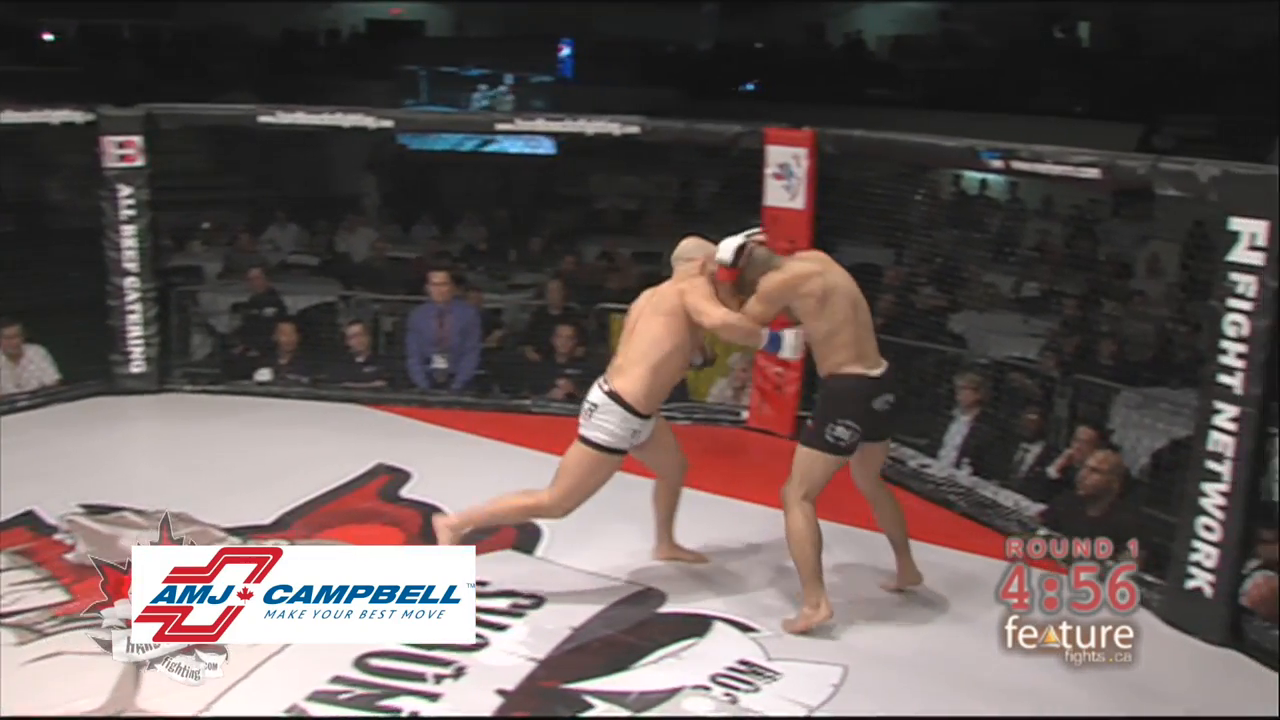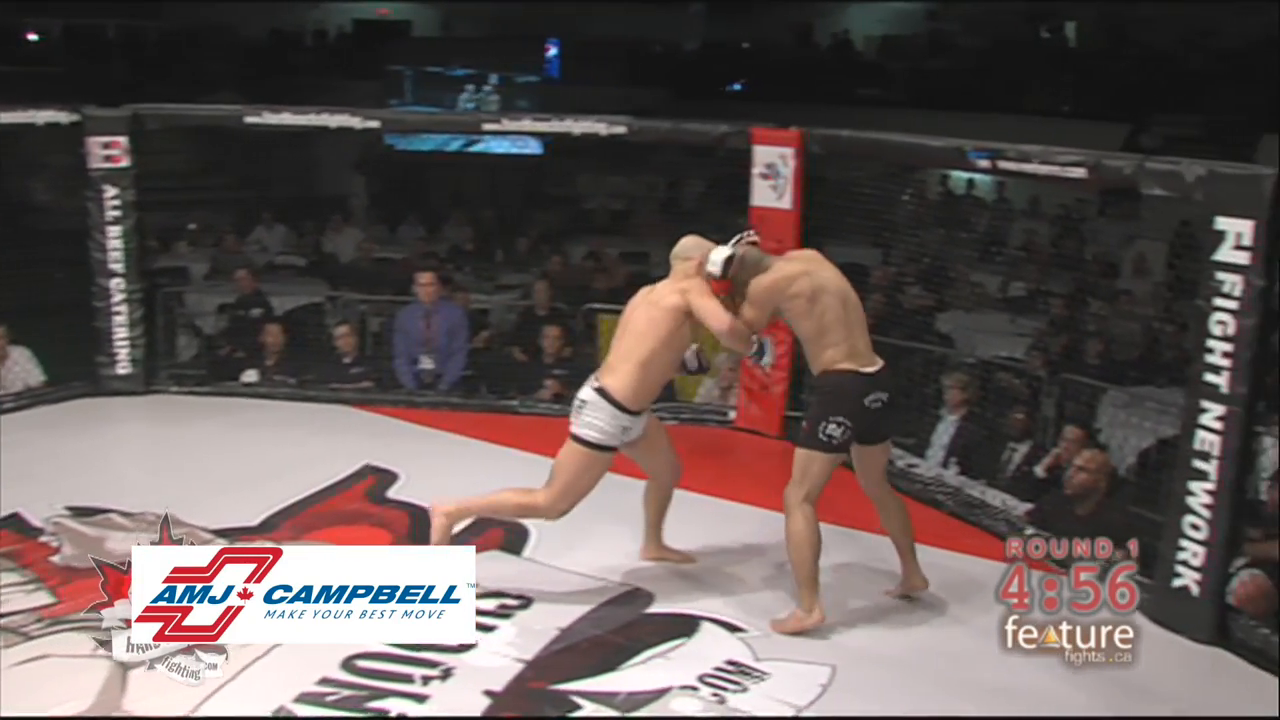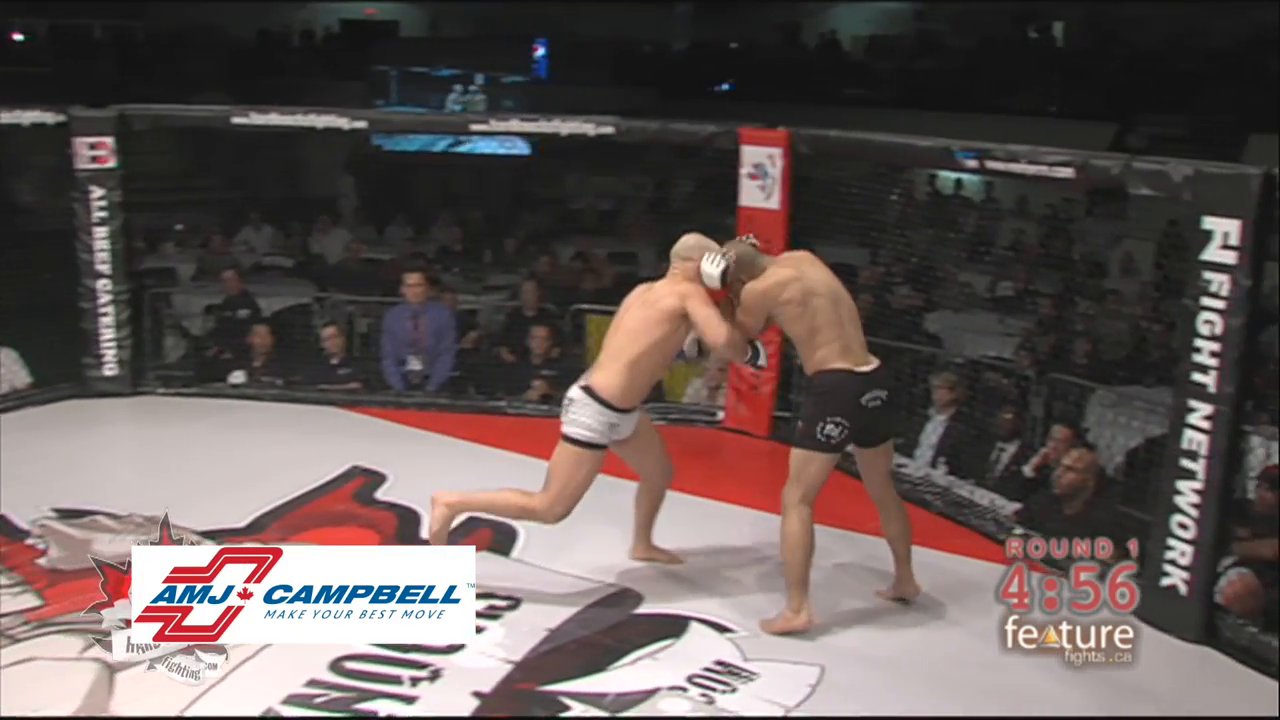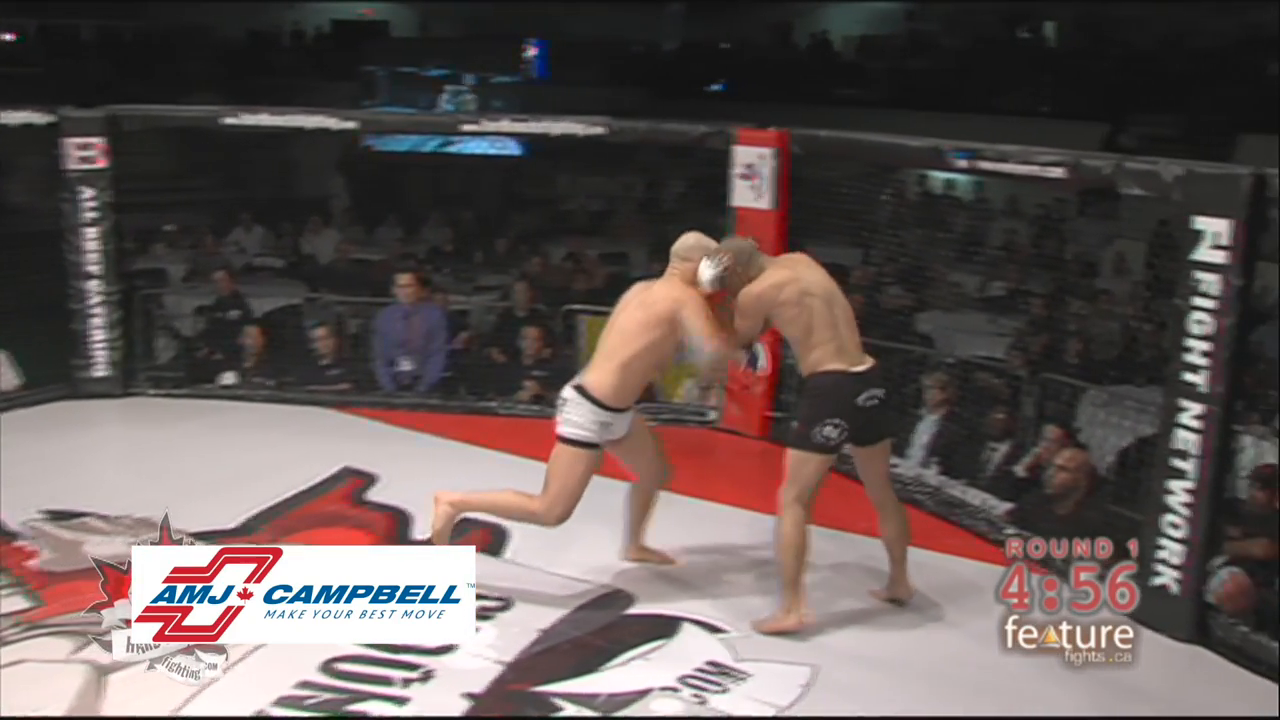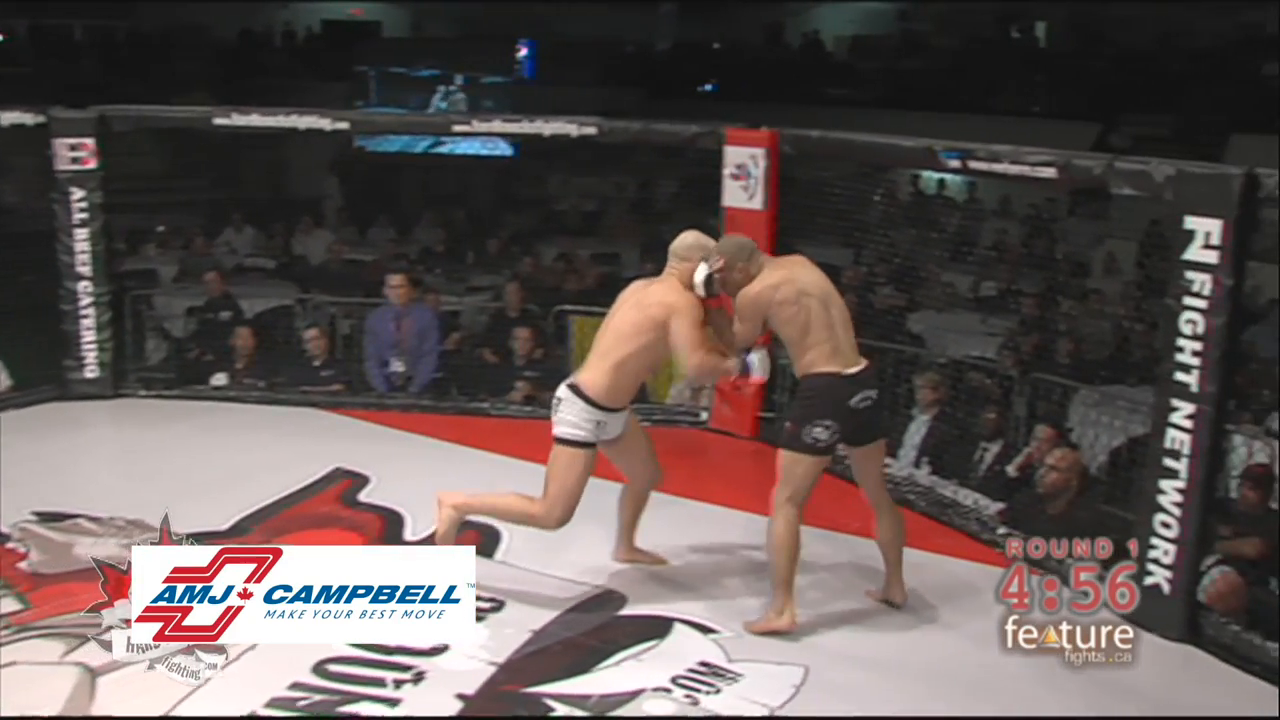
dt=0.1s
person 1, frame 1
left shoulder: (782, 281)
right shoulder: (812, 260)
left wrist: (725, 273)
right wrist: (745, 261)
left hip: (846, 392)
right hip: (879, 385)
left knee: (797, 496)
right knee: (869, 483)
left ankle: (815, 604)
right ankle: (906, 569)
person 1, frame 2
left shoulder: (765, 284)
right shoulder: (808, 258)
left wrist: (719, 281)
right wrist: (747, 253)
left hip: (839, 389)
right hip: (876, 382)
left knee: (799, 499)
right knee: (877, 487)
left ankle: (808, 608)
right ankle: (912, 576)
person 1, frame 3
left shoulder: (758, 290)
right shoulder: (801, 260)
left elbow: (738, 338)
left wrist: (717, 290)
right wrist: (743, 256)
left hip: (834, 387)
right hip: (873, 381)
left knee: (796, 500)
right knee: (882, 490)
left ankle: (797, 609)
right ankle: (904, 581)
person 1, frame 4
left shoulder: (755, 293)
right shoulder: (800, 262)
left elbow: (737, 338)
left wrist: (715, 293)
right wrist: (724, 288)
left hip: (829, 389)
right hip: (869, 381)
left knee: (793, 502)
right knee: (882, 492)
left ankle: (791, 610)
right ankle: (899, 584)
person 1, frame 5
left shoulder: (754, 293)
right shoulder: (800, 264)
left elbow: (737, 344)
left wrist: (711, 299)
right wrist: (723, 290)
left hip: (822, 390)
right hip: (862, 383)
left knee: (786, 502)
right knee: (877, 493)
left ankle: (781, 610)
right ankle: (894, 586)
person 2, frame 1
left shoulder: (651, 296)
right shoulder: (692, 287)
right elbow: (718, 321)
left wrist: (688, 356)
right wrist: (774, 340)
left hip: (629, 410)
right hip: (616, 415)
left knee: (675, 469)
right knee: (554, 503)
left ankle: (665, 545)
right ankle: (454, 525)
person 2, frame 2
left shoulder: (649, 293)
right shoulder: (691, 288)
right elbow: (724, 327)
left wrist: (682, 361)
right wrist: (757, 347)
left hip: (628, 410)
right hip: (605, 413)
left knee: (669, 472)
right knee: (551, 504)
left ankle: (653, 545)
right ankle: (452, 512)
person 2, frame 3
left shoulder: (646, 291)
right shoulder: (689, 291)
right elbow: (721, 339)
left wrist: (683, 346)
right wrist: (752, 353)
left hip: (619, 409)
right hip: (595, 410)
left knee: (661, 473)
right knee: (549, 509)
left ankle: (643, 545)
right ankle: (452, 503)
person 2, frame 4
left shoulder: (643, 290)
right shoulder: (686, 297)
right elbow: (713, 349)
left hip: (615, 409)
right hip: (590, 412)
left knee: (655, 474)
right knee: (551, 511)
left ankle: (634, 546)
right ankle: (453, 503)
person 2, frame 5
left shoulder: (642, 288)
right shoulder: (680, 300)
right elbow: (695, 365)
right wrist: (743, 364)
left hip: (611, 408)
right hip: (584, 410)
left knee: (648, 475)
right knee: (552, 515)
left ankle: (625, 547)
right ankle: (459, 504)
